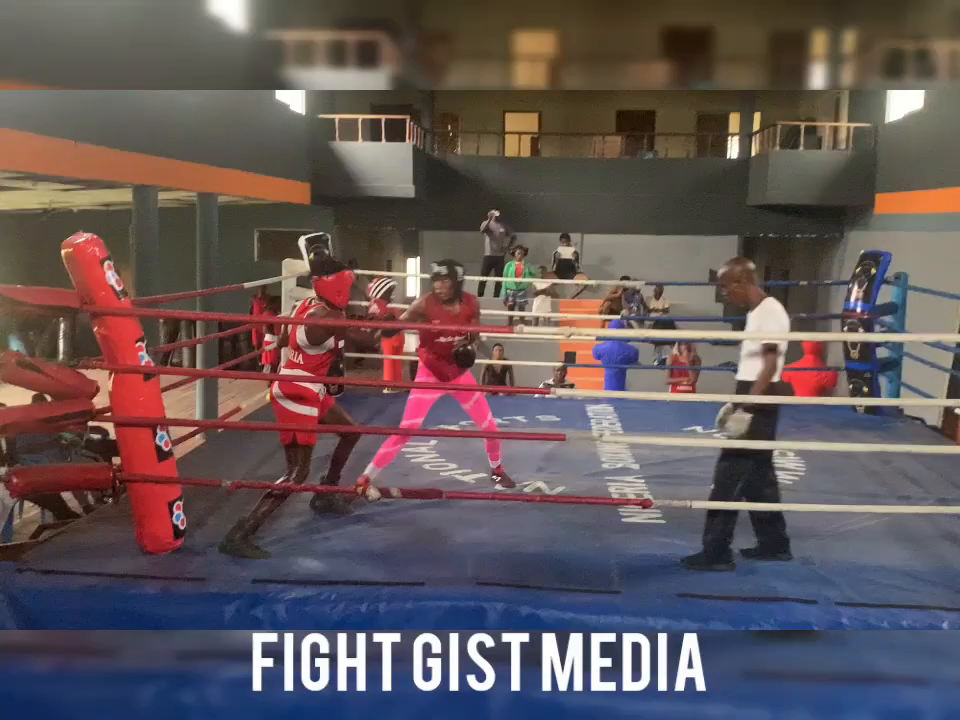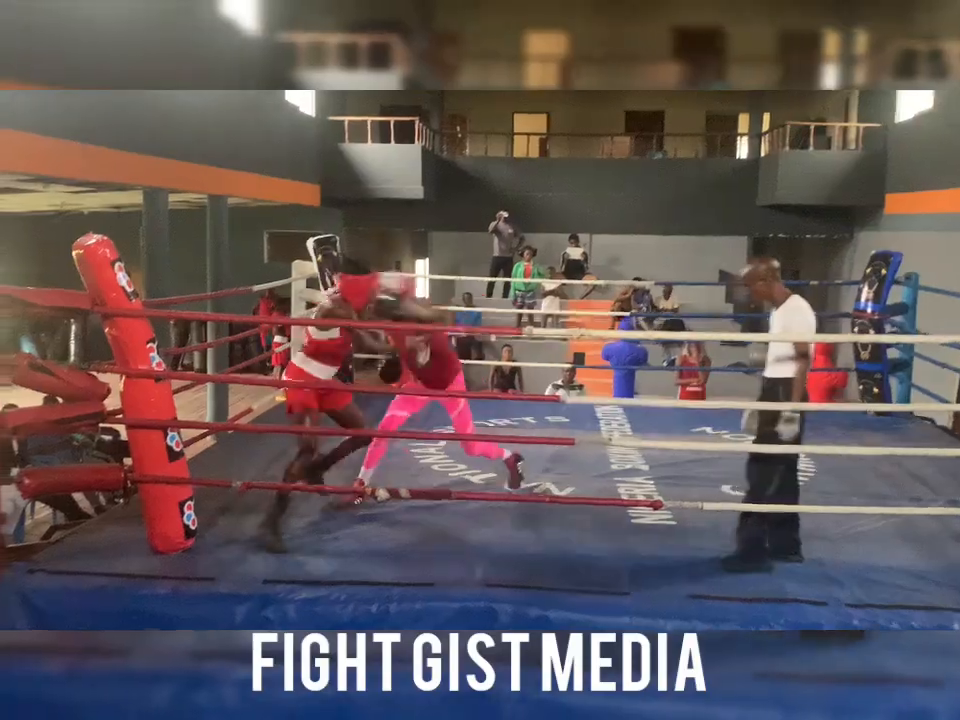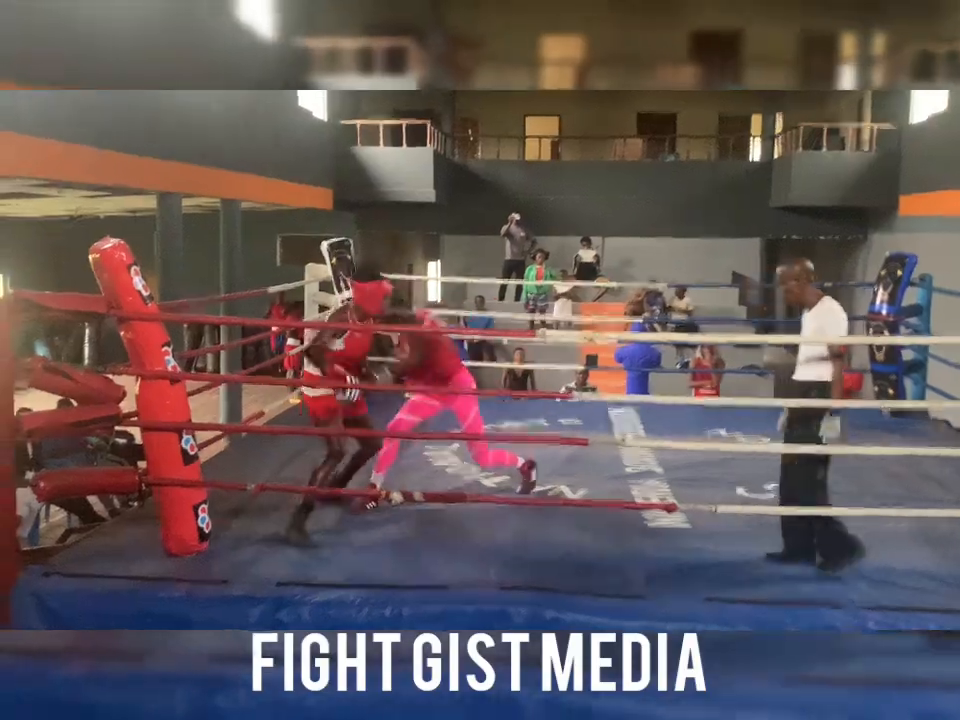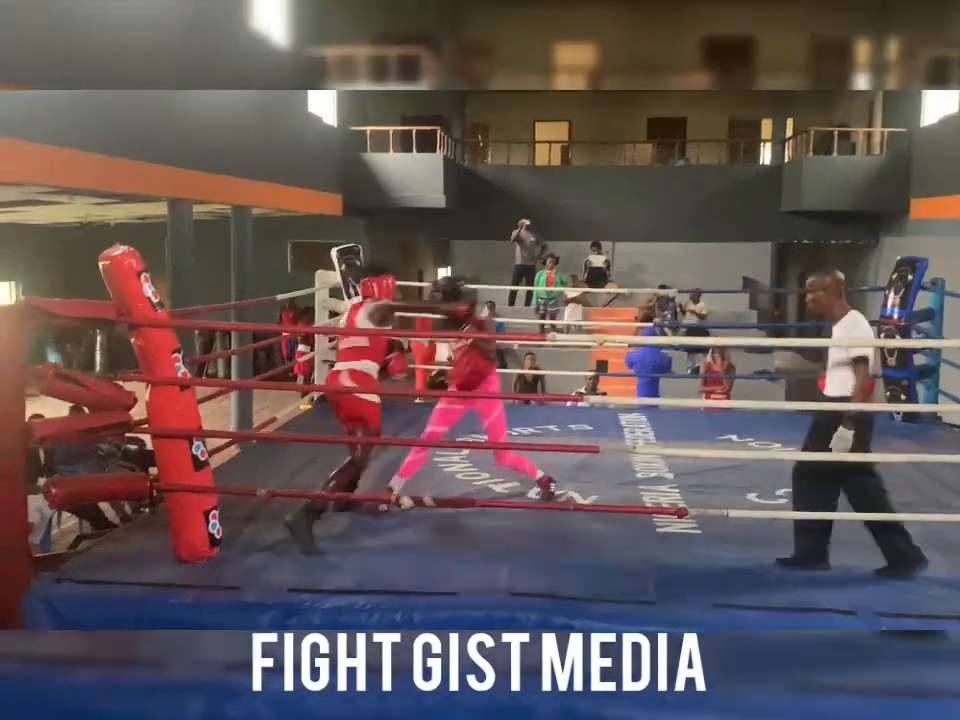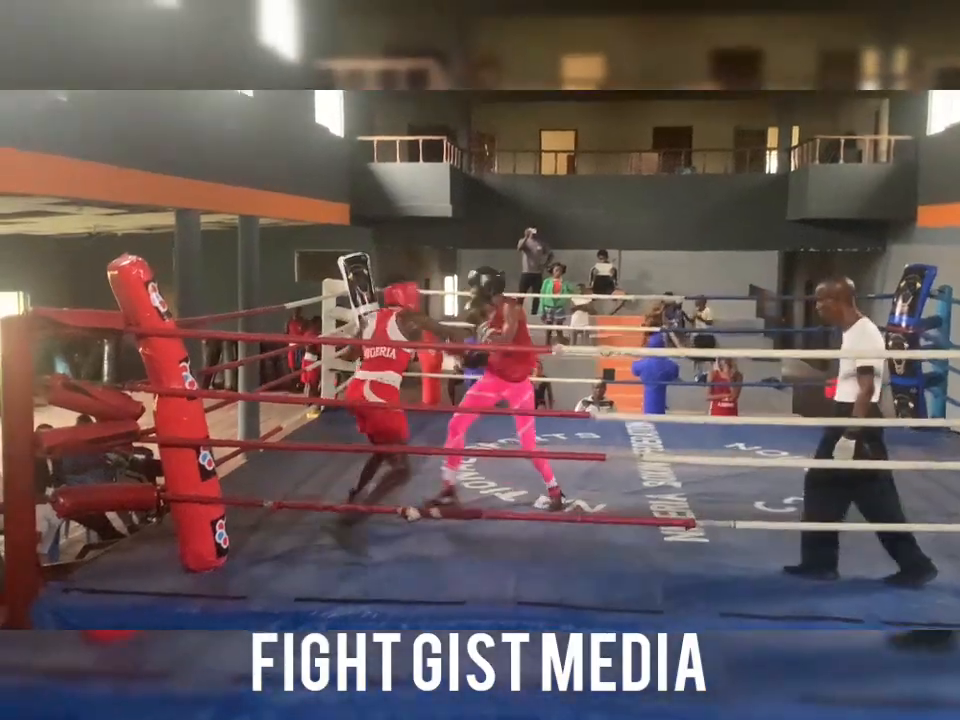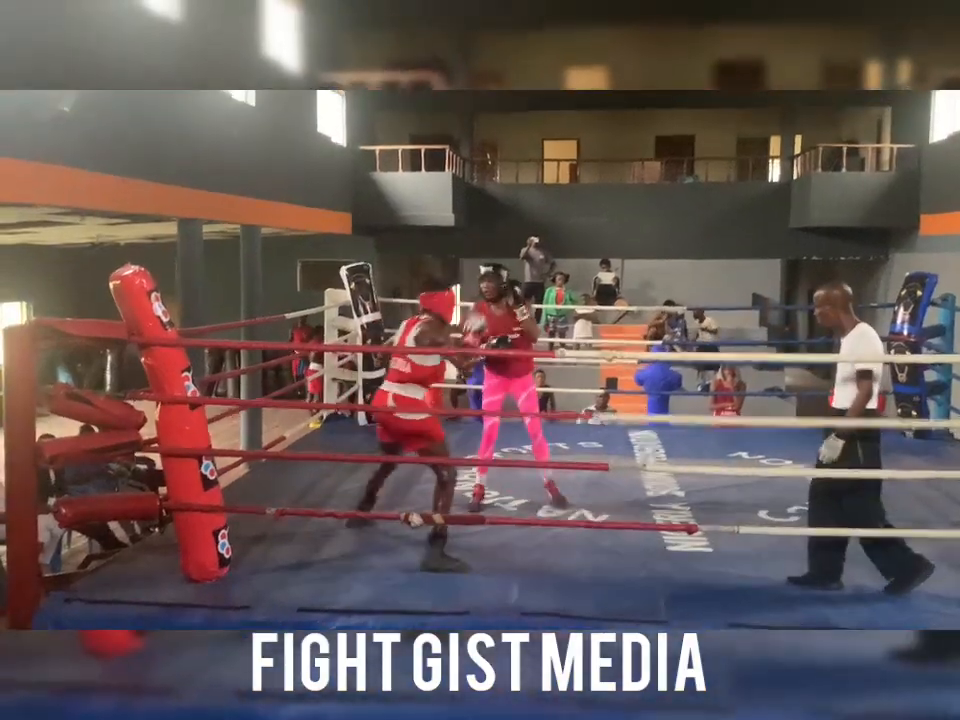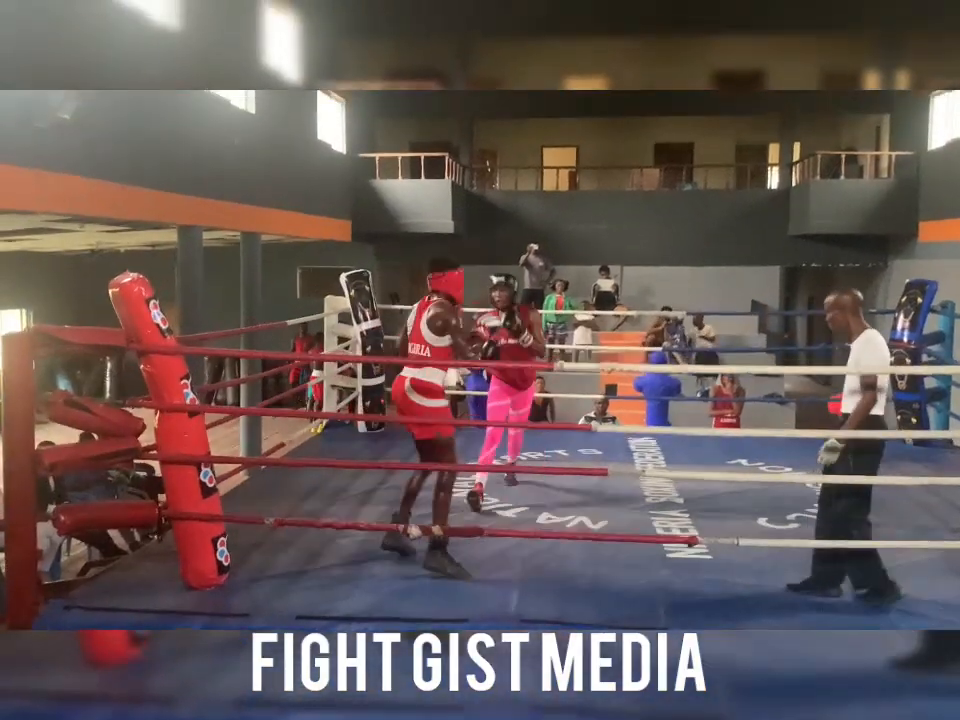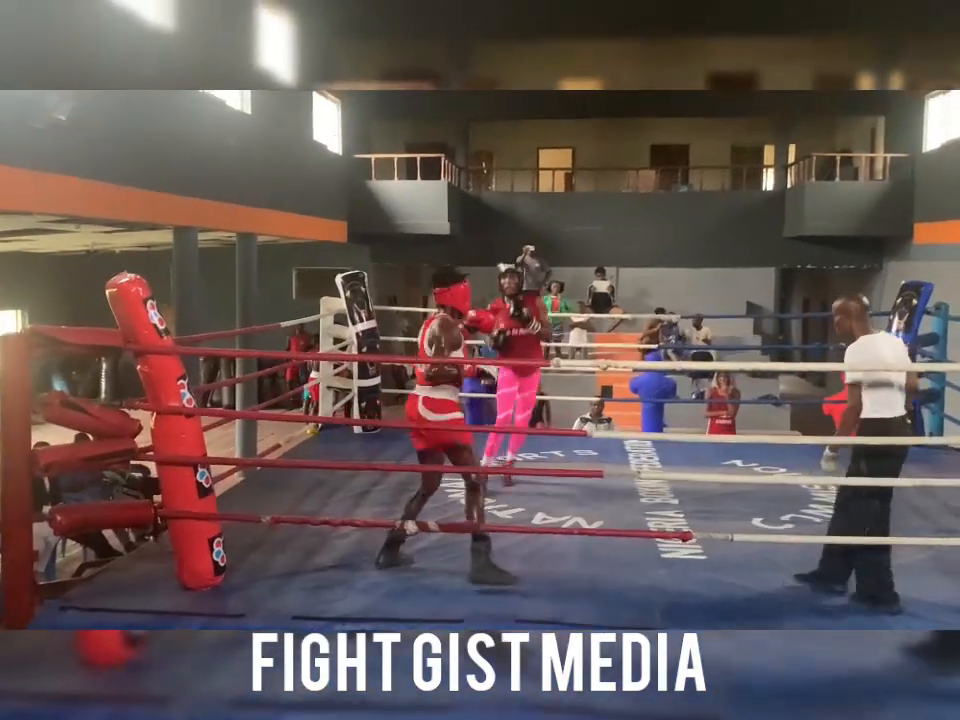
dt=0.2s
person 1, frame 1
left shoulder: (770, 312)
right shoulder: (756, 312)
left elbow: (769, 366)
left wrist: (745, 410)
right wrist: (734, 404)
left hip: (759, 399)
right hip: (749, 396)
left knee: (730, 474)
right knee: (756, 475)
left ankle: (716, 552)
right ankle: (774, 543)
person 1, frame 2
left shoulder: (797, 310)
right shoulder: (778, 310)
left elbow: (802, 363)
left wrist: (793, 410)
right wrist: (758, 406)
left hip: (785, 397)
right hip: (773, 395)
left knee: (765, 472)
right knee: (780, 474)
left ankle: (753, 552)
right ankle: (786, 546)
person 1, frame 3
left shoulder: (830, 312)
right shoulder: (809, 312)
left elbow: (839, 365)
left wrist: (833, 413)
right wrist: (793, 409)
left hip: (818, 399)
right hip: (803, 397)
left knee: (806, 477)
right knee: (795, 474)
left ankle: (840, 546)
right ankle: (799, 547)
person 1, frame 4
left shoulder: (855, 325)
right shoulder: (839, 325)
left elbow: (863, 379)
left wrist: (848, 425)
left hip: (848, 412)
right hip: (830, 412)
left knee: (863, 490)
right knee: (808, 476)
left ankle: (905, 556)
right ankle: (811, 553)
person 1, frame 5
left shoulder: (864, 334)
right shoulder: (851, 332)
left elbow: (867, 389)
left wrist: (851, 436)
left hip: (859, 422)
right hip: (843, 417)
left knee: (877, 498)
right knee: (820, 485)
left ankle: (915, 565)
right ankle: (820, 562)
person 1, frame 6
left shoulder: (862, 338)
right shoulder: (849, 337)
left elbow: (864, 391)
left wrist: (839, 435)
left hip: (857, 430)
right hip: (843, 424)
left knee: (861, 504)
right knee: (823, 496)
left ankle: (907, 566)
right ankle: (825, 571)
person 1, frame 7
left shoulder: (865, 344)
right shoulder: (869, 340)
left elbow: (868, 398)
left wrist: (839, 439)
left hip: (863, 431)
right hip: (868, 429)
left knee: (846, 509)
right knee: (834, 503)
left ankle: (878, 586)
right ankle: (826, 578)
person 1, frame 8
left shoulder: (857, 350)
right shoulder: (893, 341)
left elbow: (854, 406)
right elbow: (912, 386)
left wrist: (832, 447)
left hip: (875, 434)
right hip: (897, 428)
left knee: (865, 511)
right knee: (850, 503)
left ankle: (880, 593)
right ankle: (830, 574)
person 2, frame 1
left shoulder: (307, 306)
right shoulder: (326, 318)
left elbow: (283, 339)
right elbow: (368, 343)
left hip: (309, 391)
right hip: (297, 397)
left knee: (350, 431)
right knee: (296, 476)
left ankle: (326, 496)
right ankle: (238, 536)
person 2, frame 2
left shoulder: (338, 301)
right shoulder: (333, 308)
right elbow: (370, 344)
left hip: (327, 380)
right hip: (303, 378)
left knee: (361, 433)
right knee: (308, 447)
left ankle: (312, 469)
right ankle: (272, 521)
person 2, frame 3
left shoulder: (370, 321)
right shoulder: (342, 316)
right elbow: (311, 352)
right wrist: (341, 377)
left hip: (343, 387)
right hip: (322, 387)
left knee: (372, 443)
right knee: (337, 450)
left ankle: (337, 486)
right ankle: (298, 519)
person 2, frame 4
left shoulder: (351, 312)
right shoulder: (379, 307)
right elbow: (413, 305)
left wrist: (387, 360)
left hip: (338, 381)
right hip: (357, 385)
left knee: (370, 438)
right knee: (359, 459)
left ankle: (345, 493)
right ankle: (304, 519)
person 2, frame 5
left shoulder: (371, 318)
right shoulder: (411, 318)
left elbow: (349, 355)
right elbow: (455, 337)
left hip: (356, 391)
right hip: (380, 395)
left knee: (382, 452)
right knee: (400, 469)
left ankle: (354, 505)
right ankle: (350, 520)
person 2, frame 6
left shoulder: (407, 326)
right shoulder: (436, 333)
right elbow: (465, 367)
left hip: (385, 402)
right hip: (410, 408)
left knee: (389, 462)
right knee: (446, 474)
left ankle: (361, 513)
right ankle: (435, 552)
person 2, frame 7
left shoulder: (420, 307)
right shoulder: (446, 311)
right elbow: (469, 351)
left hip: (406, 387)
right hip: (426, 393)
left knee: (428, 465)
right knee: (448, 470)
left ankle: (395, 533)
right ankle: (437, 551)
person 2, frame 8
left shoulder: (433, 322)
right shoulder: (448, 328)
right elbow: (433, 372)
right wrist: (466, 371)
left hip: (420, 406)
right hip: (437, 409)
left knee: (429, 483)
right knee: (475, 480)
left ankle: (391, 549)
right ankle: (481, 560)
person 3, frame 1
left shoulder: (471, 303)
right shoulder: (424, 304)
left elbow: (473, 338)
left wrist: (469, 349)
left hip: (458, 374)
right hip: (429, 374)
left knee: (488, 425)
right knee: (407, 430)
left ankle: (497, 470)
right ankle: (363, 483)
person 3, frame 2
left shoulder: (421, 322)
right wrist: (392, 362)
left hip: (448, 381)
right hip: (420, 382)
left knee: (471, 446)
right knee: (385, 429)
left ankle: (511, 459)
right ankle: (360, 485)
person 3, frame 3
left shoulder: (417, 327)
right shoulder: (419, 319)
left hip: (457, 386)
right hip: (434, 388)
left knee: (480, 455)
right knee: (394, 431)
left ankle: (524, 466)
right ankle: (373, 490)
person 3, frame 4
left shoulder: (474, 316)
right shoulder: (455, 317)
left elbow: (487, 353)
left wrist: (463, 328)
left hip: (484, 387)
right hip: (460, 388)
left knee: (502, 456)
right knee: (427, 440)
left ankle: (543, 480)
right ankle: (392, 493)
person 3, frame 5
left shoulder: (510, 307)
right shoulder: (489, 309)
left elbow: (507, 342)
left wrist: (484, 329)
left hip: (518, 380)
right hip: (493, 376)
left knee: (527, 442)
right knee: (457, 424)
left ankle: (554, 490)
right ankle: (448, 487)
person 3, frame 6
left shoulder: (520, 302)
right shoulder: (478, 310)
left elbow: (533, 338)
right elbow: (470, 344)
left wrist: (519, 307)
right wrist: (488, 345)
left hip: (522, 374)
right hip: (495, 375)
left knee: (536, 430)
right knee: (490, 431)
left ankle: (549, 482)
right ankle: (479, 489)
person 3, frame 7
left shoulder: (529, 315)
right shoulder: (489, 318)
left elbow: (541, 350)
right elbow: (484, 350)
left wrist: (521, 332)
right wrist: (485, 346)
left hip: (525, 382)
right hip: (499, 383)
left knee: (517, 431)
right knee: (494, 433)
left ankle: (510, 466)
right ankle: (478, 488)
person 3, frame 8
left shoulder: (534, 302)
right shoulder: (494, 307)
left elbow: (548, 336)
right elbow: (486, 336)
left wrist: (529, 321)
right wrist: (494, 339)
left hip: (531, 369)
right hip: (508, 369)
left knee: (522, 420)
right knee: (504, 419)
left ankle: (509, 461)
right ankle: (484, 469)
